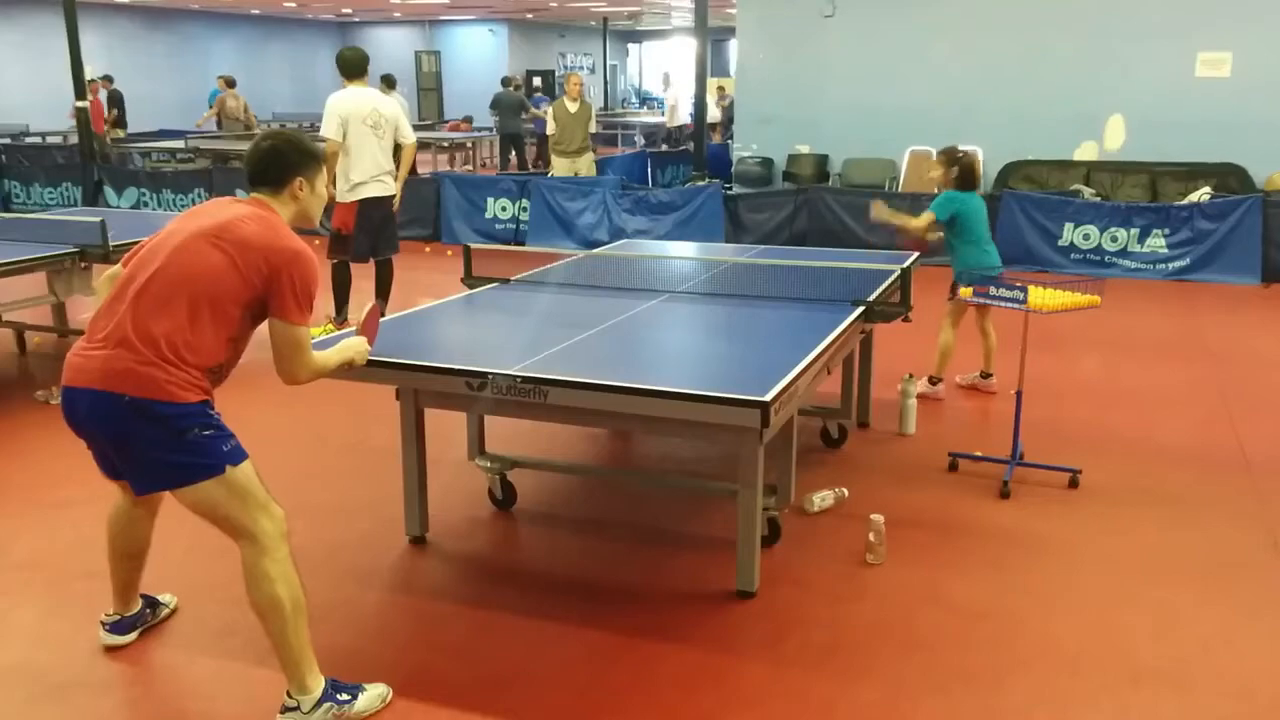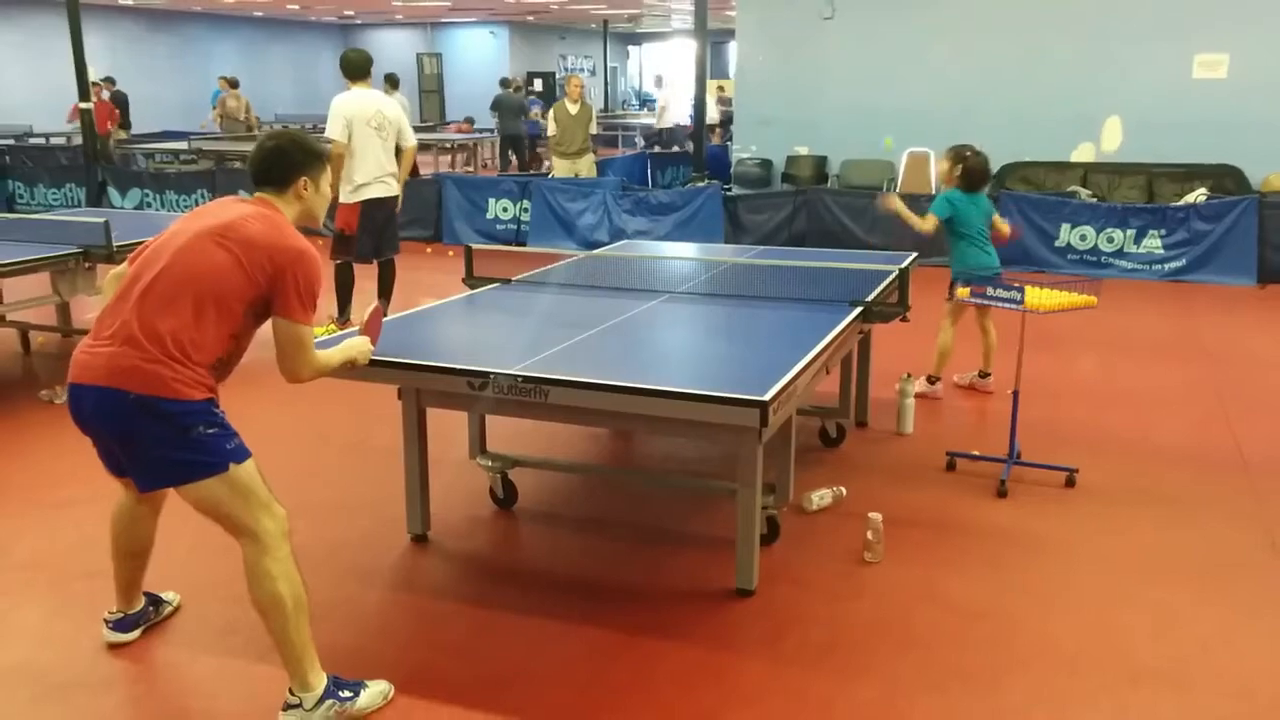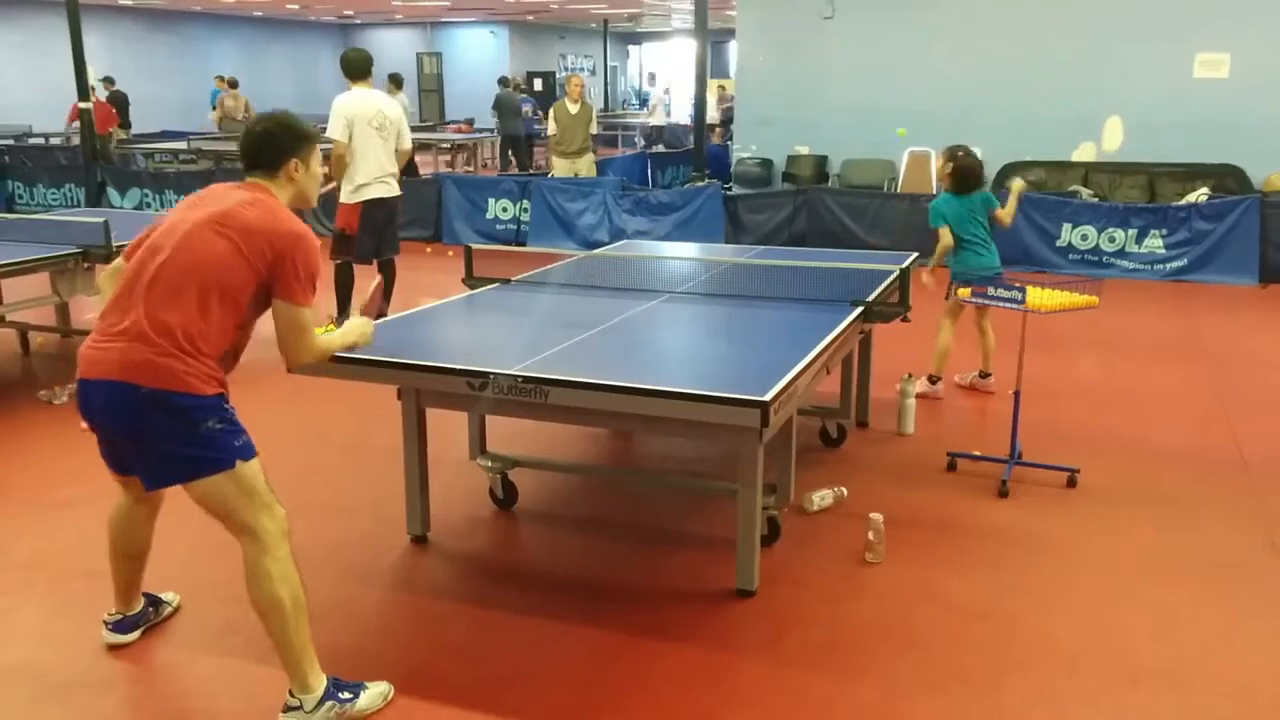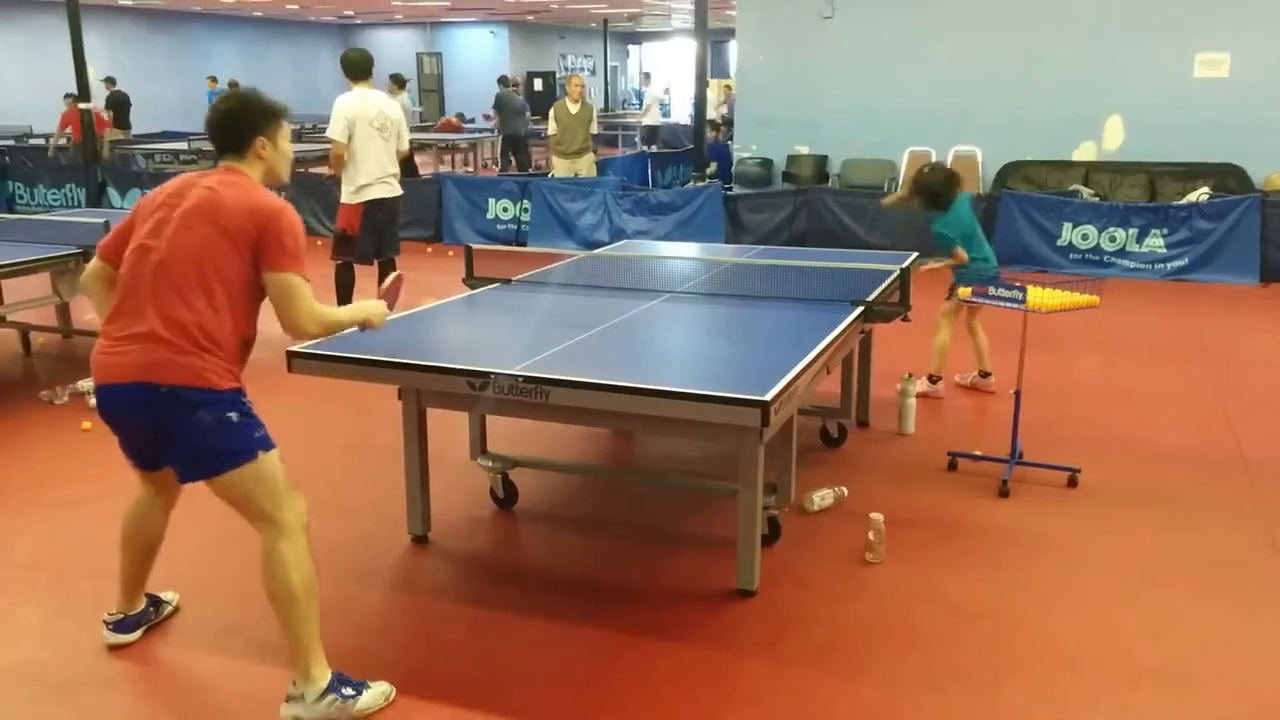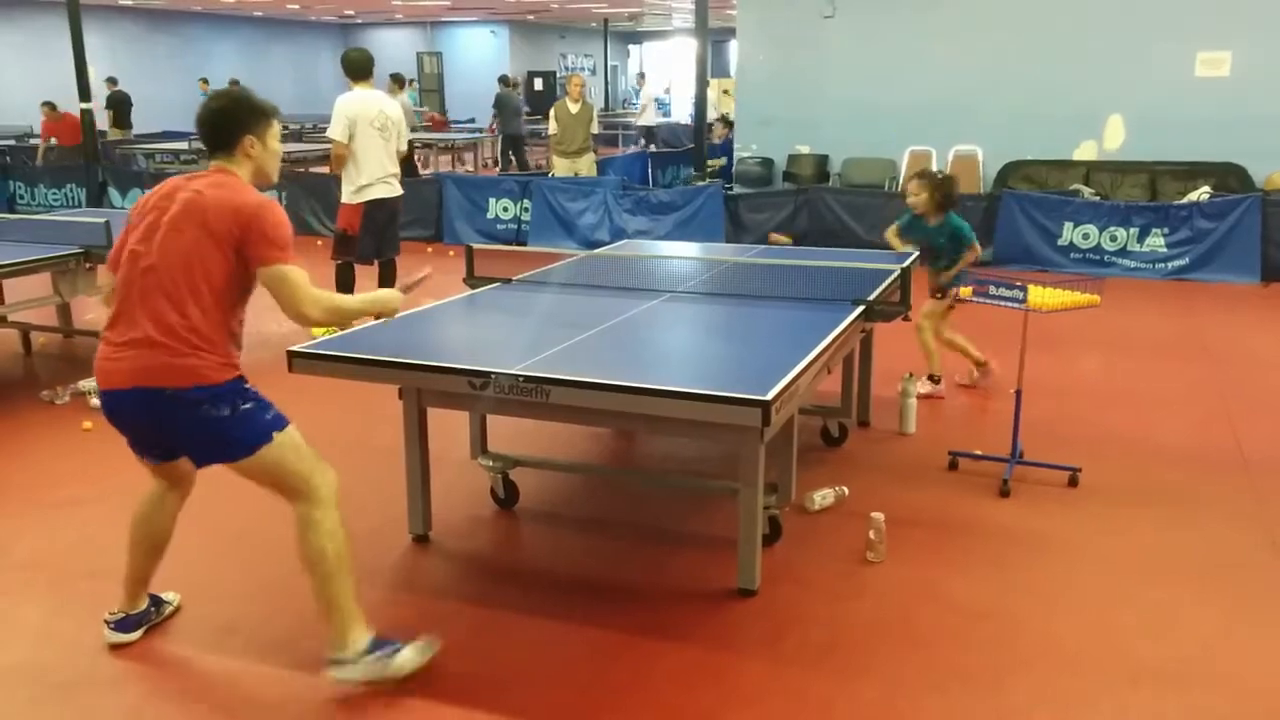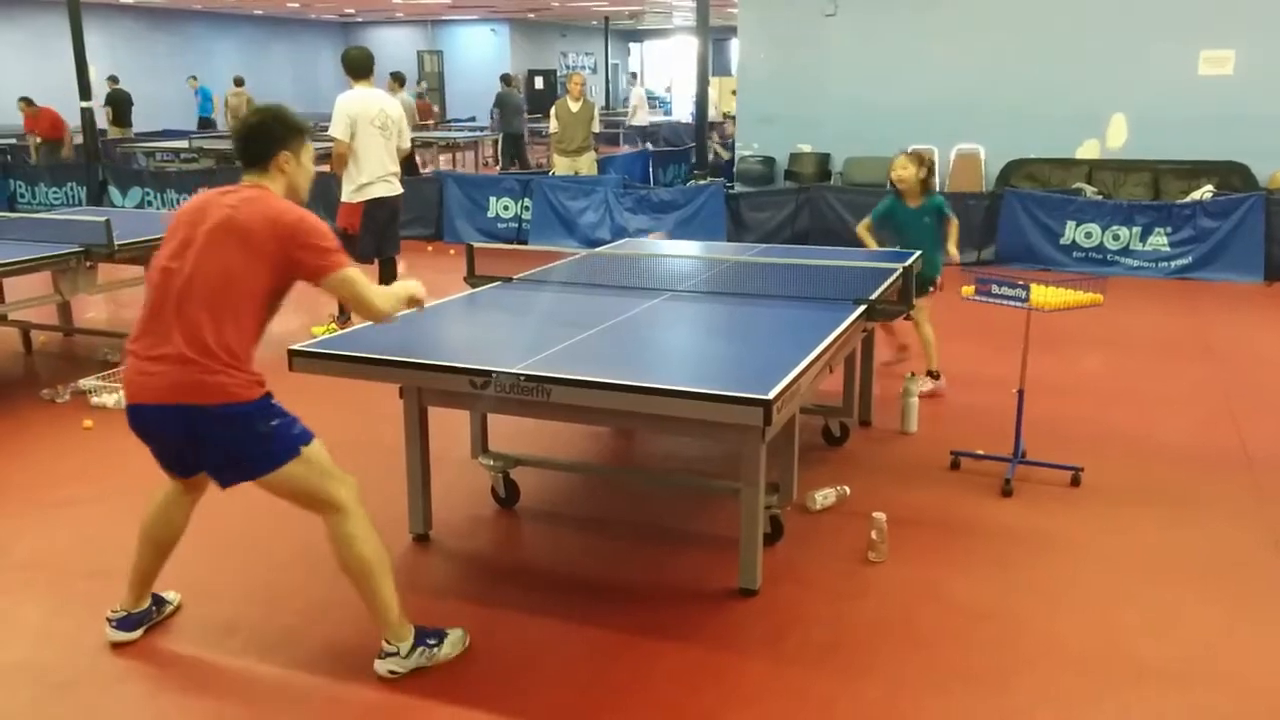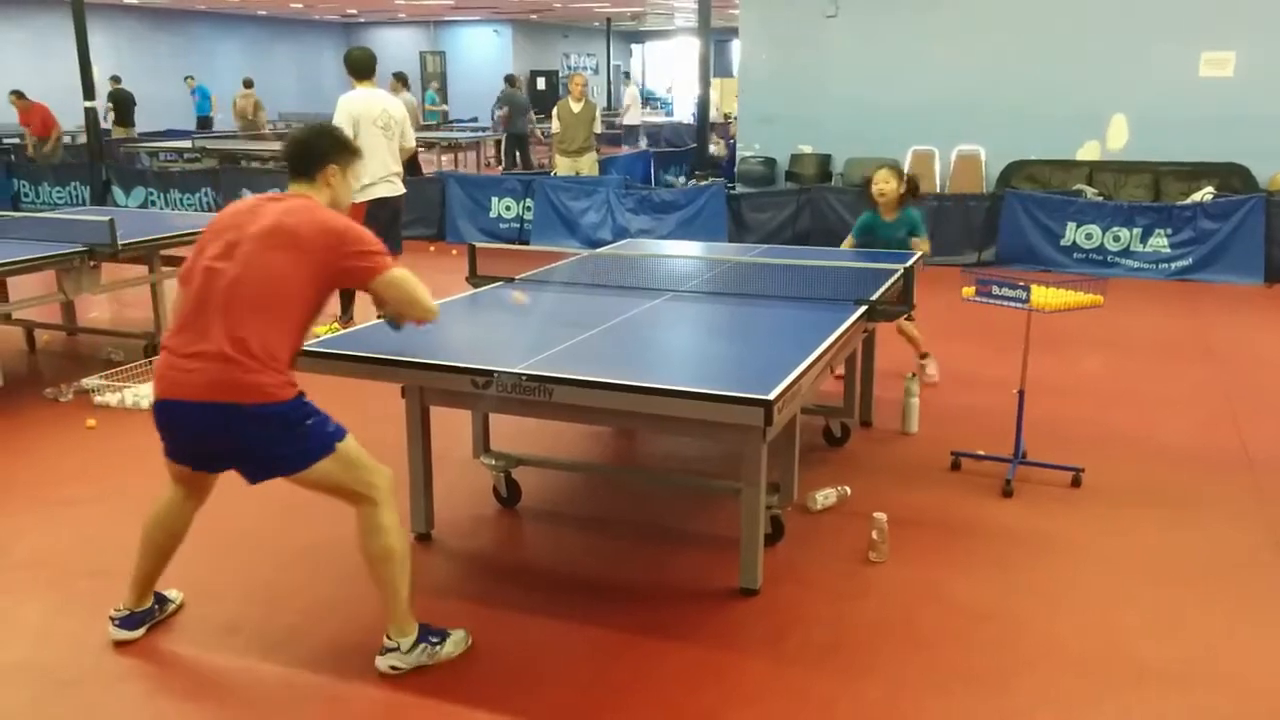
dt=0.2s
person 1, frame 1
left shoulder: (202, 214)
right shoulder: (289, 252)
left elbow: (110, 283)
right elbow: (295, 370)
right wrist: (348, 350)
left hip: (81, 383)
right hip: (153, 398)
left knee: (139, 490)
right knee: (264, 531)
left ankle: (124, 613)
person 1, frame 2
left shoulder: (209, 213)
right shoulder: (293, 251)
left elbow: (116, 282)
right elbow: (298, 368)
right wrist: (350, 350)
left hip: (87, 381)
right hip: (158, 395)
left knee: (142, 489)
right knee: (266, 530)
left ankle: (127, 610)
person 1, frame 3
left shoulder: (201, 201)
right shoulder: (291, 235)
left elbow: (113, 277)
right elbow: (299, 353)
right wrist: (352, 333)
left hip: (96, 375)
right hip: (168, 389)
left knee: (141, 490)
right knee: (265, 531)
left ankle: (127, 612)
person 1, frame 4
left shoulder: (165, 194)
right shoulder: (269, 212)
left elbow: (95, 279)
right elbow: (301, 323)
right wrist: (361, 312)
left hip: (113, 377)
right hip: (190, 386)
left knee: (159, 487)
right knee: (284, 520)
left ankle: (128, 611)
person 1, frame 5
left shoulder: (156, 198)
right shoulder: (253, 209)
left elbow: (112, 291)
right elbow: (307, 309)
right wrist: (380, 301)
left hip: (118, 382)
right hip: (192, 383)
left knee: (172, 480)
right knee: (315, 489)
left ankle: (130, 610)
right ankle: (352, 646)
person 1, frame 6
left shoulder: (194, 208)
right shoulder: (292, 222)
right elbow: (374, 307)
right wrist: (407, 289)
left hip: (143, 391)
right hip: (216, 397)
left knee: (188, 484)
right knee: (340, 501)
left ankle: (131, 609)
right ankle: (401, 643)
person 1, frame 7
left shoulder: (233, 214)
right shoulder: (337, 231)
left elbow: (192, 298)
right elbow: (424, 310)
right wrist: (398, 298)
left hip: (173, 389)
right hip: (252, 398)
left knee: (187, 487)
right knee: (374, 489)
left ankle: (134, 608)
right ankle: (403, 640)
person 2, frame 1
left shoulder: (338, 101)
right shoulder: (388, 102)
left elbow: (332, 150)
right elbow: (410, 144)
left wrist: (329, 183)
right wrist: (398, 183)
left hip: (354, 192)
right hip: (385, 191)
left knee: (340, 258)
right knee: (383, 256)
left ankle: (340, 321)
right ankle: (380, 316)
person 2, frame 2
left shoulder: (343, 102)
right shoulder: (390, 104)
left elbow: (338, 151)
right elbow: (410, 148)
left wrist: (334, 183)
right wrist: (398, 183)
left hip: (357, 194)
right hip: (388, 192)
left knee: (343, 258)
right knee: (386, 256)
left ankle: (342, 322)
person 2, frame 3
left shoulder: (344, 102)
right shoulder: (391, 104)
left elbow: (339, 152)
right elbow: (406, 151)
left wrist: (336, 180)
left hip: (358, 193)
right hip: (389, 192)
left knee: (343, 258)
right knee: (386, 257)
left ankle: (341, 321)
right ankle: (382, 315)
person 2, frame 4
left shoulder: (345, 103)
right shoulder: (391, 104)
left elbow: (338, 152)
right elbow: (403, 151)
left wrist: (336, 171)
left hip: (359, 194)
right hip: (390, 191)
left knee: (344, 258)
right knee: (386, 256)
person 2, frame 5
left shoulder: (346, 102)
right shoulder: (391, 103)
left elbow: (339, 150)
right elbow: (402, 150)
left wrist: (337, 169)
left hip: (359, 193)
right hip: (390, 190)
left knee: (344, 259)
right knee: (387, 257)
person 2, frame 6
left shoulder: (347, 101)
right shoulder: (392, 102)
left elbow: (341, 150)
right elbow: (404, 148)
left wrist: (337, 170)
left hip: (360, 192)
right hip: (390, 189)
right knee: (387, 256)
left ankle: (343, 320)
person 2, frame 7
left shoulder: (349, 101)
right shoulder: (394, 102)
right elbow: (409, 147)
left hip: (363, 193)
right hip: (392, 190)
right knee: (388, 256)
left ankle: (345, 319)
person 3, frame 1
left shoulder: (948, 198)
right shoulder: (976, 198)
left elbow: (917, 225)
left wrist: (887, 214)
right wrist: (943, 235)
left hip: (971, 271)
right hip: (993, 267)
left knee: (949, 324)
right knee: (984, 322)
left ankle: (934, 382)
right ankle: (987, 377)
person 3, frame 2
left shoulder: (948, 198)
right shoulder: (982, 198)
left elbow: (926, 228)
right elbow: (1004, 231)
left wrist: (898, 207)
right wrist: (996, 230)
left hip: (968, 271)
right hip: (991, 268)
left knee: (948, 324)
right knee: (985, 322)
left ankle: (932, 381)
right ankle: (985, 376)
person 3, frame 3
left shoulder: (939, 205)
right shoulder: (981, 194)
left elbow: (947, 243)
right elbow: (1005, 220)
left wrist: (932, 267)
right wrist: (1015, 190)
left hip: (966, 272)
right hip: (992, 268)
left knee: (947, 323)
right knee: (983, 322)
left ankle: (933, 381)
right ankle: (985, 376)
person 3, frame 4
left shoulder: (941, 227)
right shoulder: (960, 199)
left elbow: (962, 258)
left wrist: (938, 265)
left hip: (971, 273)
right hip: (987, 269)
left knee: (944, 323)
right knee: (972, 322)
left ankle: (934, 381)
right ankle: (984, 376)
person 3, frame 5
left shoulder: (955, 225)
right shoulder: (914, 218)
left elbow: (975, 251)
right elbow: (890, 233)
left wrist: (950, 273)
right wrist: (904, 253)
left hip: (951, 280)
right hip: (937, 278)
left knee: (923, 323)
right knee: (939, 331)
left ankle: (934, 381)
right ankle: (982, 366)
person 3, frame 6
left shoulder: (935, 202)
right shoulder: (890, 204)
left elbow: (952, 221)
right elbow: (861, 228)
left wrist: (951, 246)
right wrist: (876, 251)
left hip: (927, 271)
left knee: (919, 320)
left ankle: (934, 377)
right ankle: (900, 347)
person 3, frame 7
left shoulder: (911, 216)
right shoulder: (867, 220)
left elbow: (924, 247)
right elbow: (845, 249)
left wrist: (920, 248)
left knee: (903, 324)
left ankle: (925, 358)
